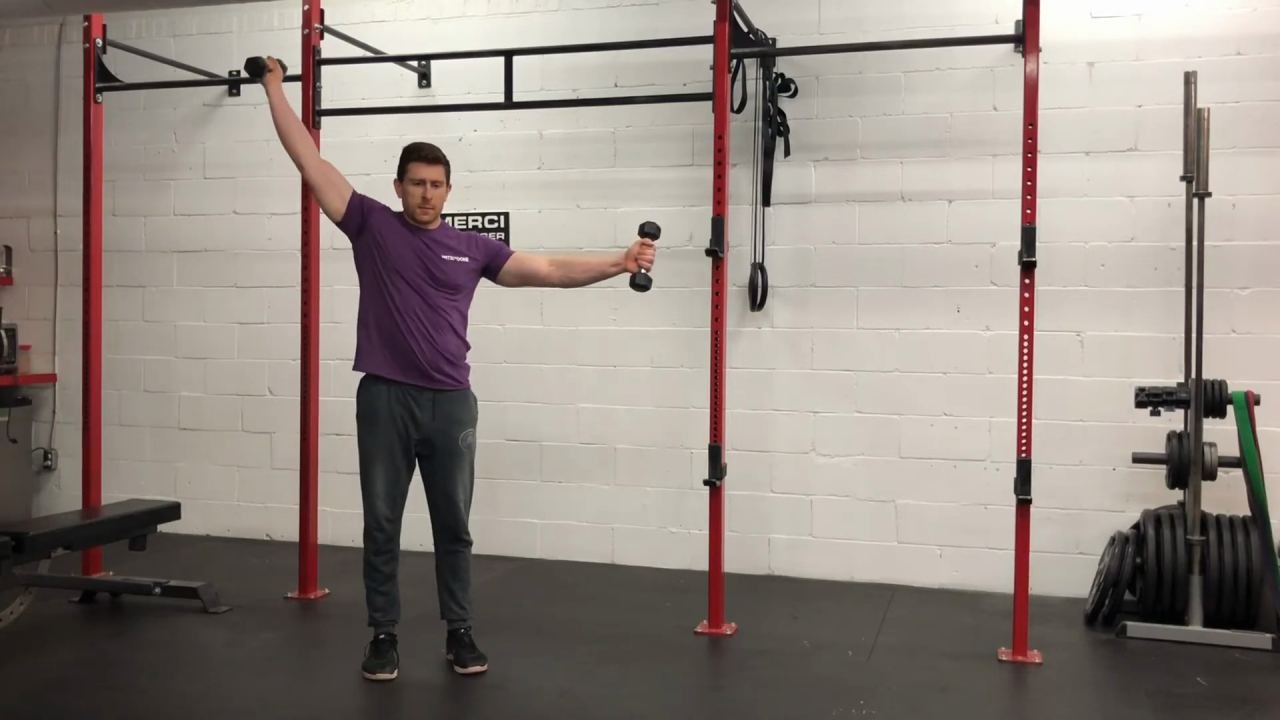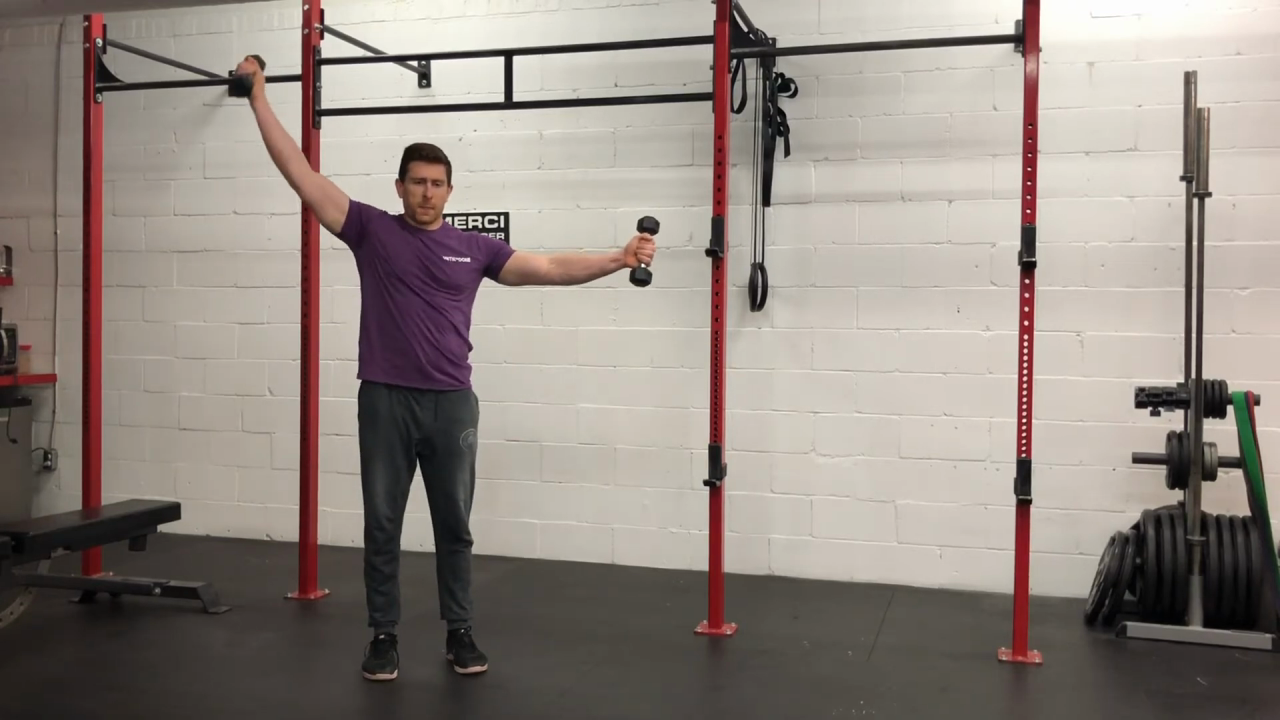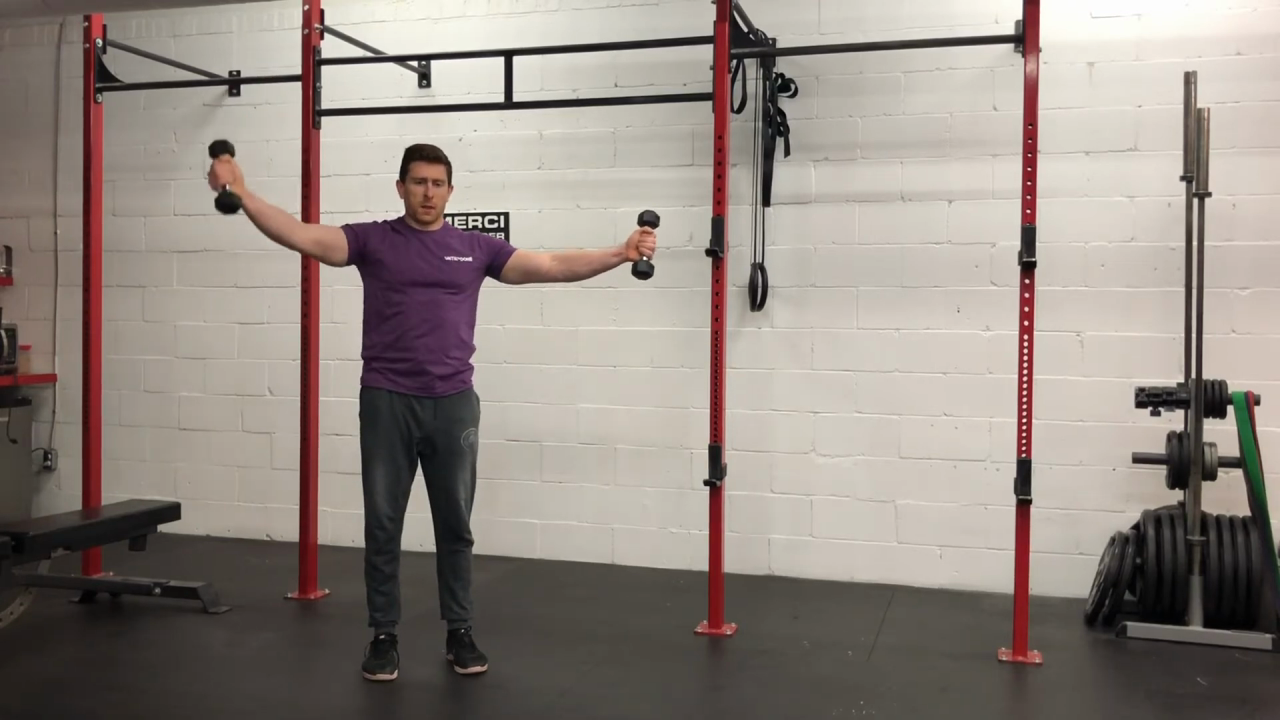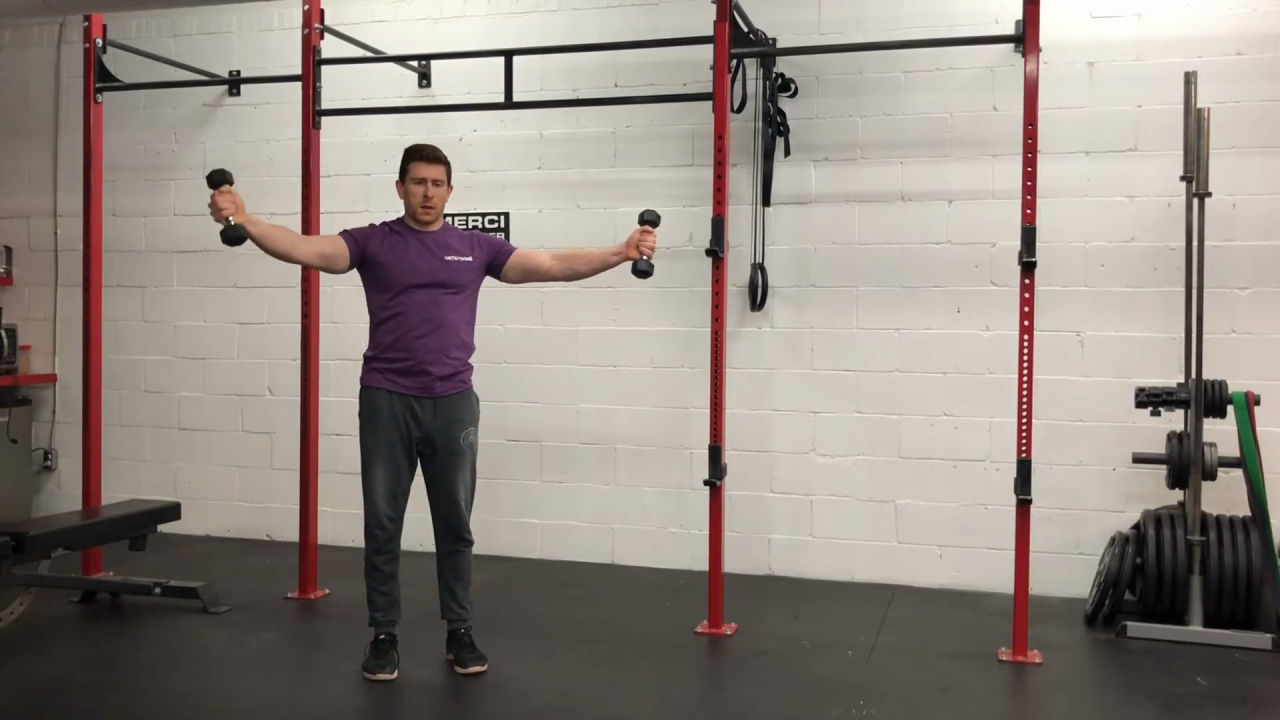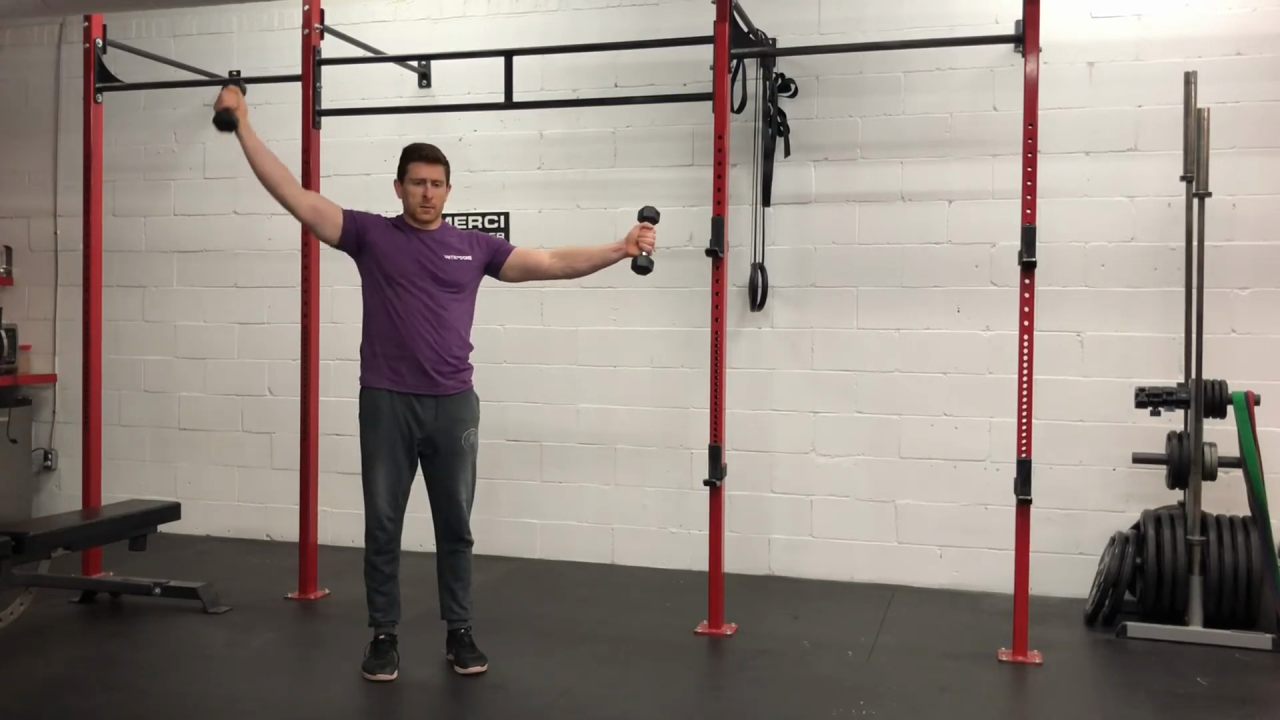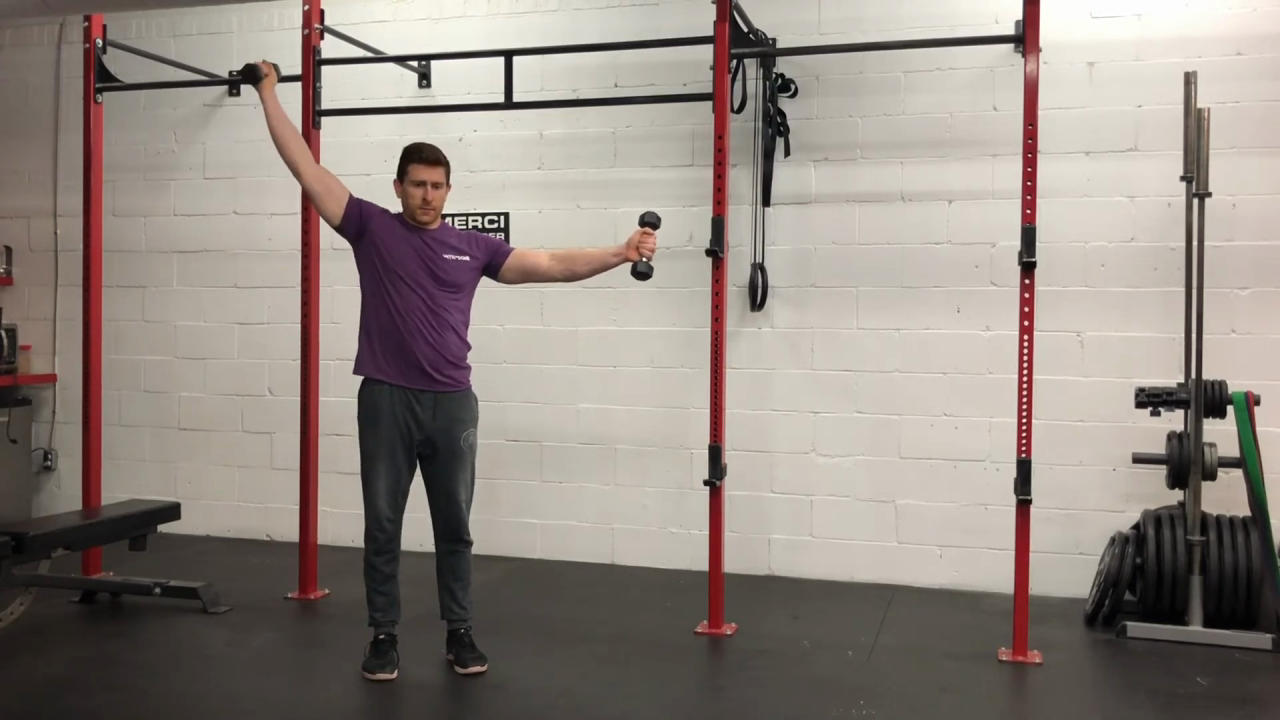
dt=0.4s
person 1, frame 1
left shoulder: (471, 249)
right shoulder: (371, 226)
left elbow: (548, 270)
right elbow: (309, 161)
left wrist: (617, 263)
right wrist: (274, 88)
left hip: (450, 403)
right hip: (384, 399)
left knee: (453, 526)
right knee: (381, 526)
left ankle: (458, 631)
right ankle: (383, 635)
person 1, frame 2
left shoulder: (474, 247)
right shoulder: (372, 230)
left elbow: (548, 268)
right elbow: (302, 176)
left wrist: (619, 258)
right wrist: (258, 96)
left hip: (452, 405)
right hip: (384, 401)
left knee: (454, 527)
right knee: (382, 528)
left ankle: (459, 633)
right ankle: (383, 636)
person 1, frame 3
left shoulder: (474, 247)
right shoulder: (373, 239)
left elbow: (549, 265)
right elbow: (302, 236)
left wrist: (619, 253)
right wrist: (240, 193)
left hip: (453, 404)
right hip: (386, 401)
left knee: (455, 526)
right knee: (382, 527)
left ankle: (459, 632)
right ankle: (383, 635)
person 1, frame 4
left shoulder: (474, 247)
right shoulder: (373, 241)
left elbow: (551, 264)
right elbow: (304, 250)
left wrist: (619, 252)
right wrist: (242, 217)
left hip: (452, 404)
right hip: (386, 401)
left knee: (454, 525)
right knee: (382, 526)
left ankle: (459, 632)
right ankle: (383, 636)
person 1, frame 5
left shoulder: (473, 247)
right shoulder: (370, 235)
left elbow: (550, 262)
right elbow: (296, 196)
left wrist: (619, 249)
right wrist: (243, 123)
left hip: (453, 404)
right hip: (386, 402)
left knee: (455, 526)
right knee: (382, 527)
left ankle: (459, 632)
right ankle: (383, 635)
person 1, frame 6
left shoulder: (473, 247)
right shoulder: (372, 228)
left elbow: (550, 265)
right elbow: (305, 167)
left wrist: (620, 253)
right wrist: (267, 92)
left hip: (452, 403)
right hip: (386, 399)
left knee: (455, 527)
right knee: (382, 526)
left ankle: (459, 632)
right ankle: (383, 635)
